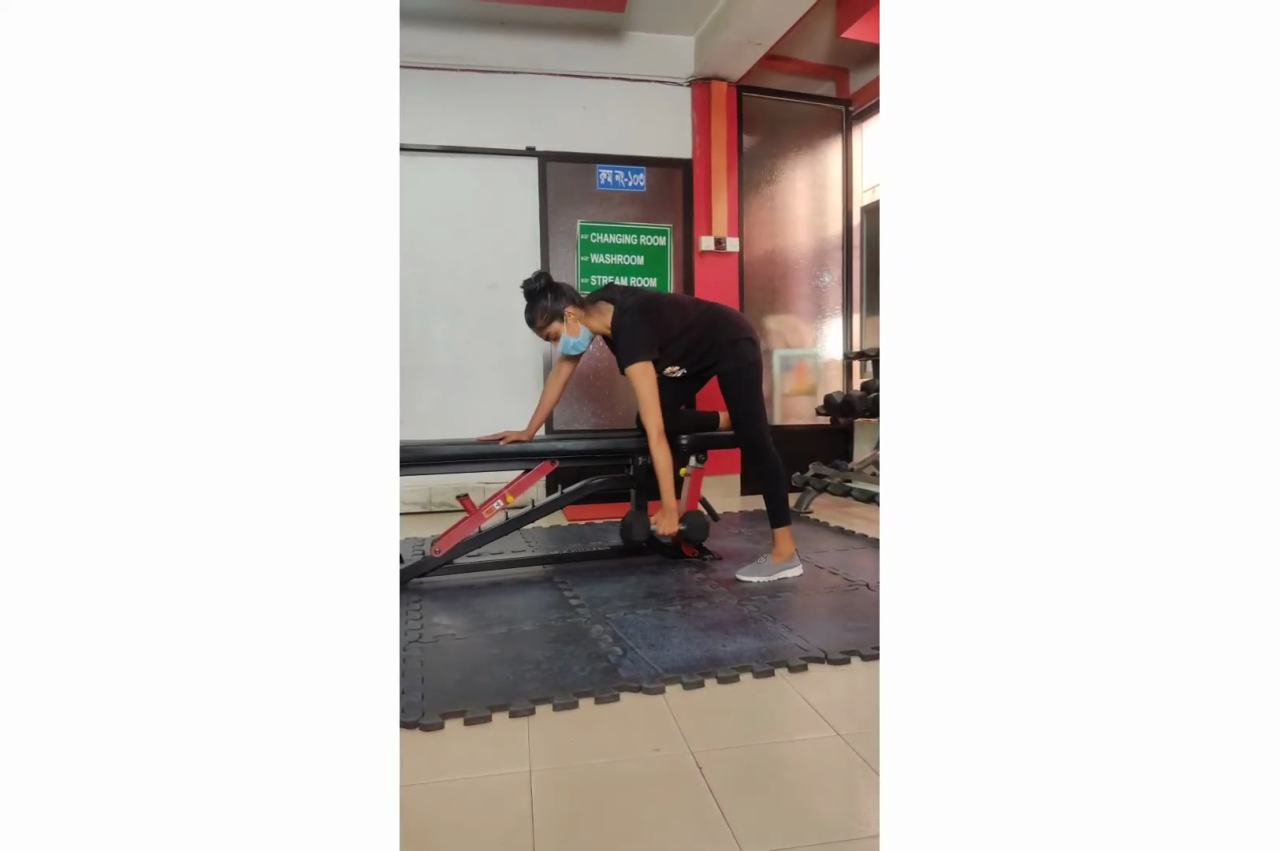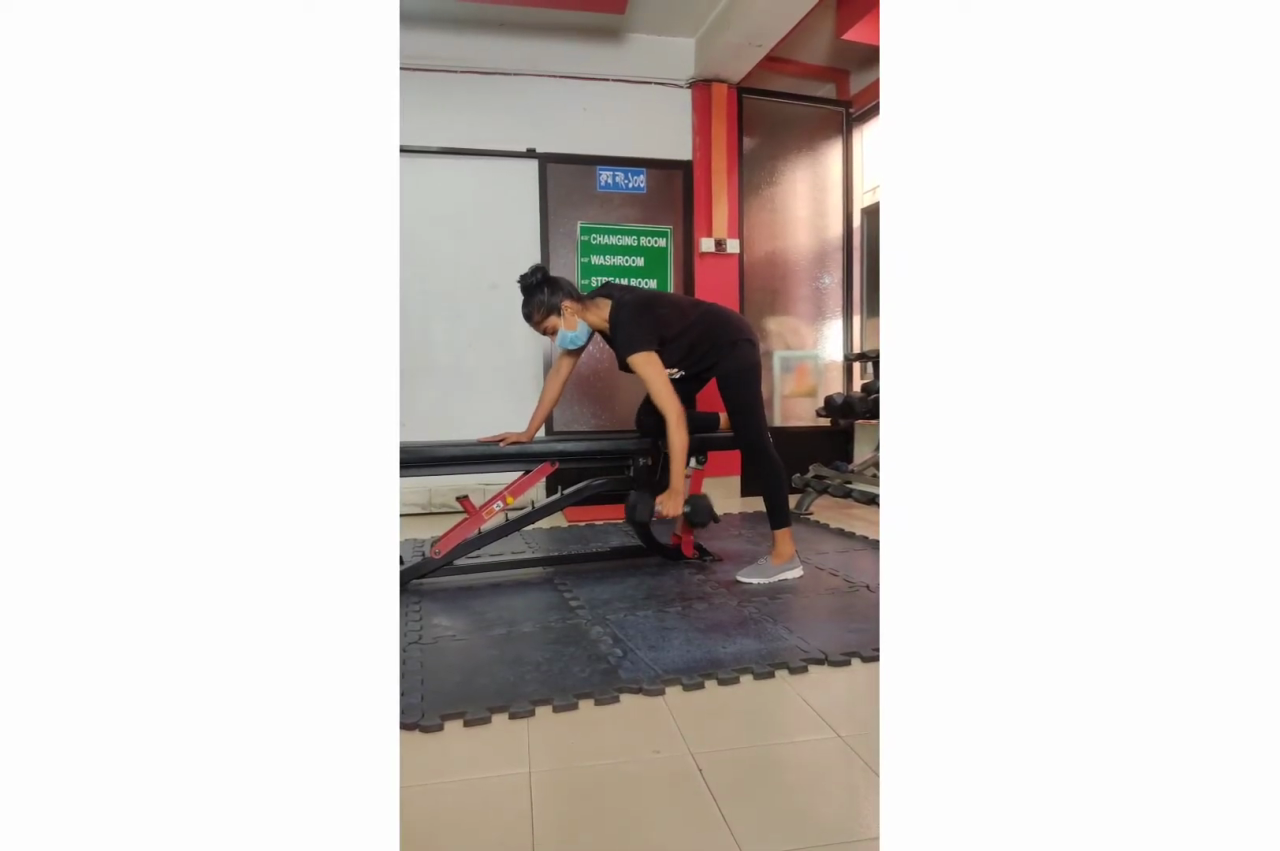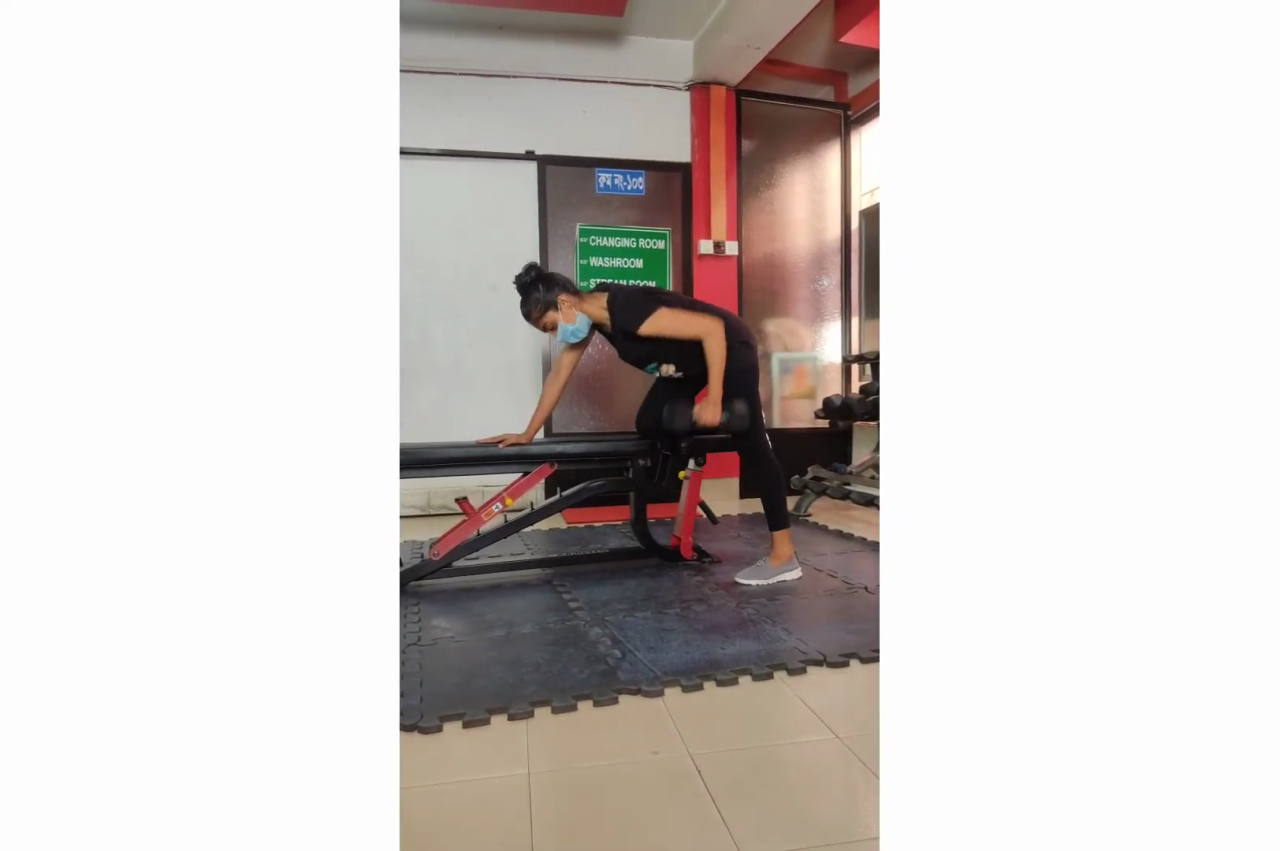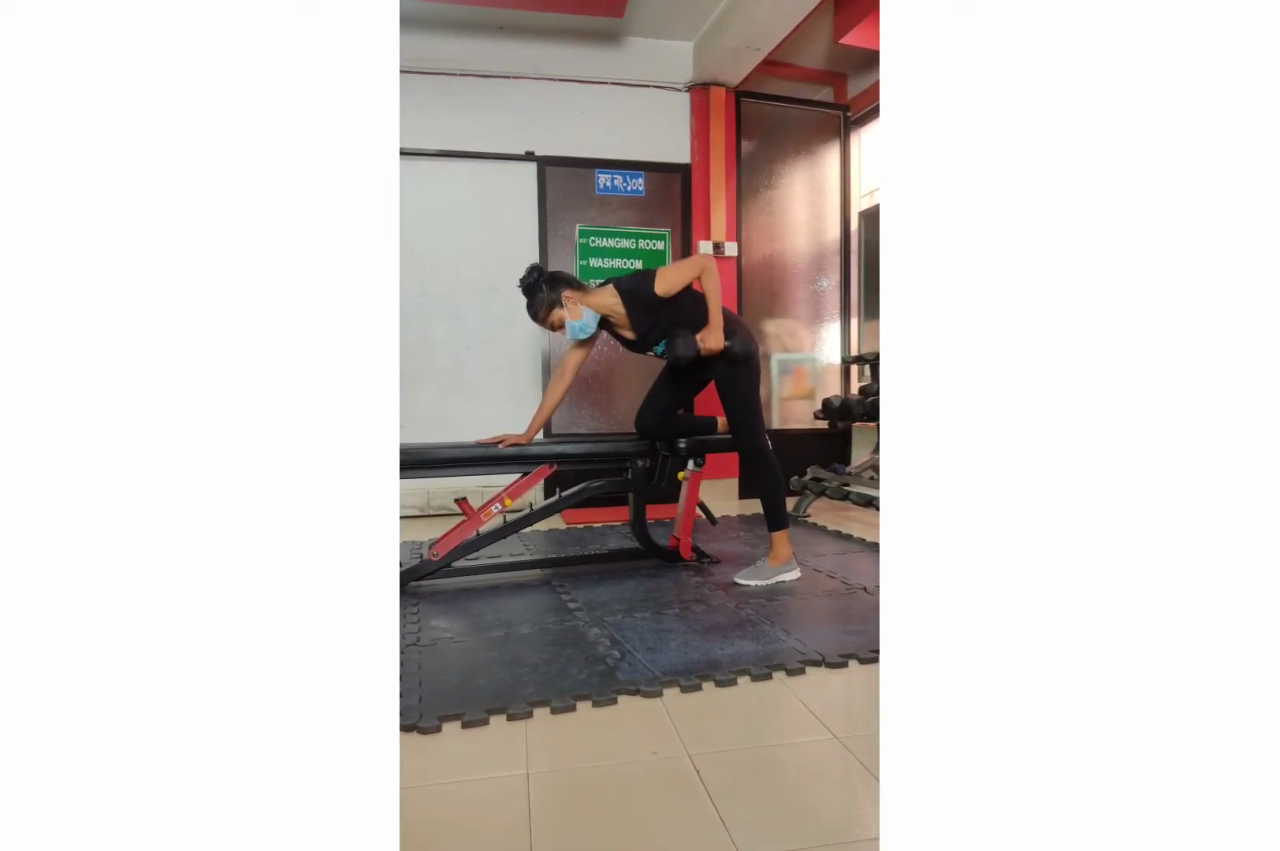
dt=0.3s
person 1, frame 1
left shoulder: (630, 333)
right shoulder: (593, 309)
left elbow: (657, 433)
right elbow: (561, 371)
left wrist: (669, 507)
right wrist: (529, 432)
left hip: (732, 344)
right hip: (694, 351)
left knee: (754, 444)
right knee: (654, 417)
left ankle: (785, 553)
right ankle: (731, 420)
person 1, frame 2
left shoulder: (628, 327)
right shoulder: (593, 307)
left elbow: (674, 413)
right elbow: (560, 371)
left wrist: (676, 490)
right wrist: (528, 432)
left hip: (731, 346)
right hip: (693, 352)
left knee: (753, 445)
right knee: (647, 423)
left ankle: (785, 554)
right ankle: (731, 422)
person 1, frame 3
left shoulder: (628, 312)
right shoulder: (591, 311)
left elbow: (712, 329)
right elbow: (560, 372)
left wrist: (713, 400)
right wrist: (528, 434)
left hip: (729, 345)
right hip: (690, 356)
left knee: (751, 447)
right knee: (649, 425)
left ankle: (784, 556)
person 1, frame 4
left shoulder: (638, 291)
right shoulder: (596, 312)
left elbow: (705, 262)
right elbow: (565, 373)
left wrist: (716, 329)
right wrist: (529, 434)
left hip: (728, 345)
right hip: (691, 353)
left knee: (751, 446)
right knee: (650, 425)
left ankle: (783, 556)
right ankle: (730, 425)
